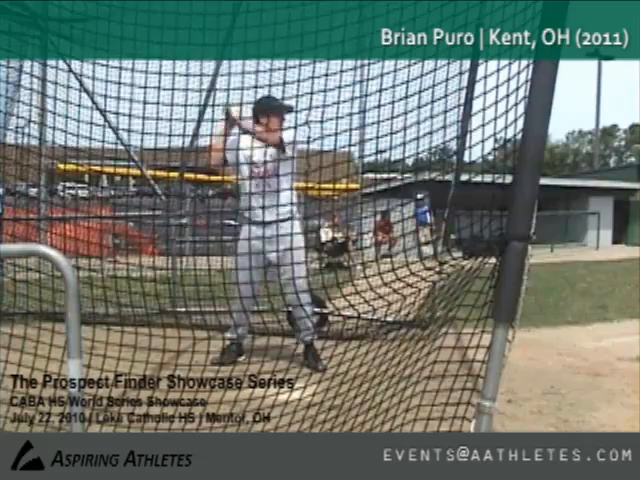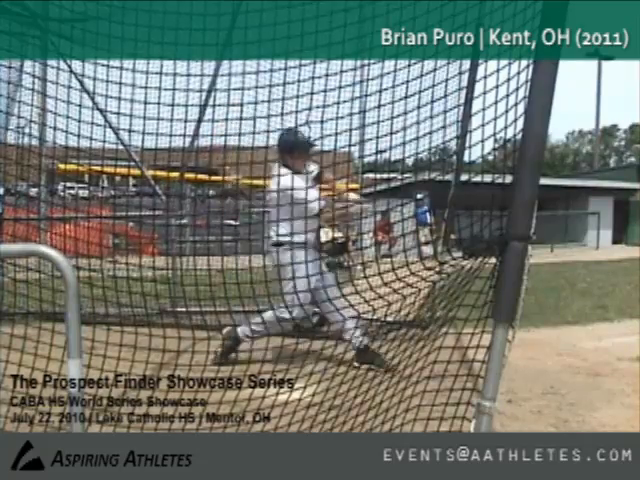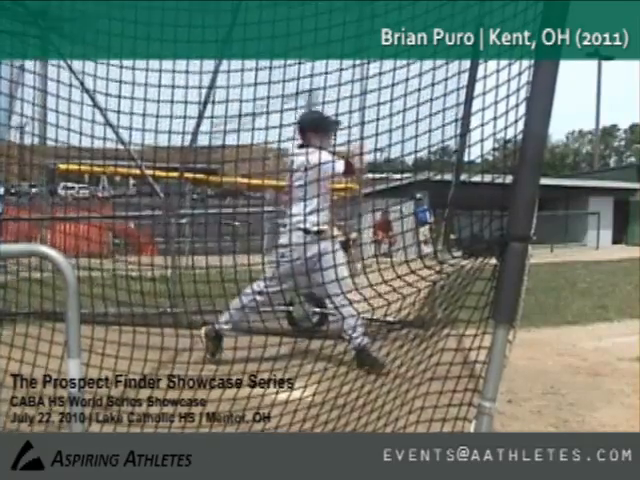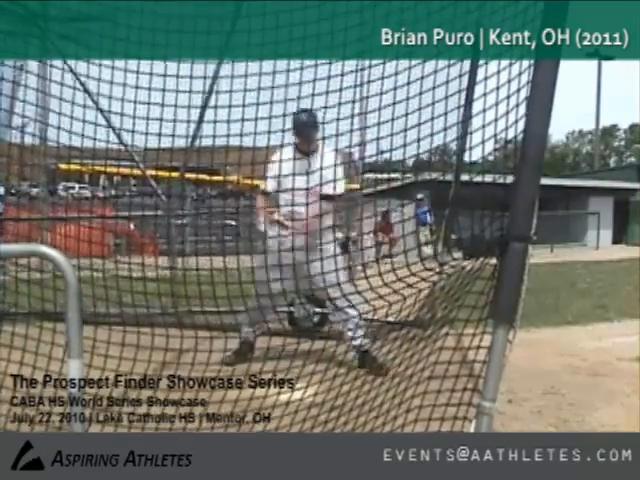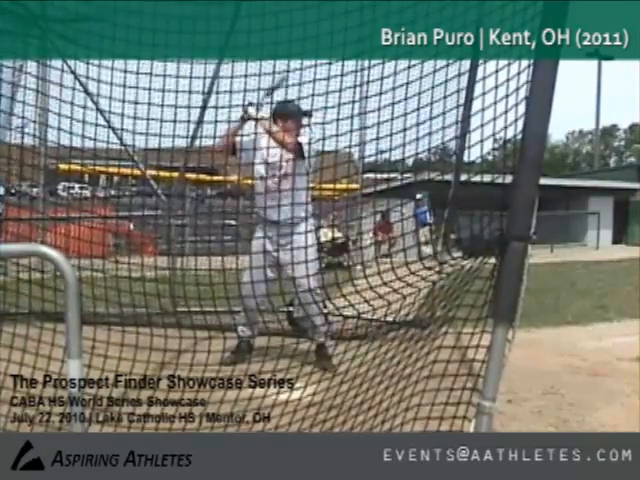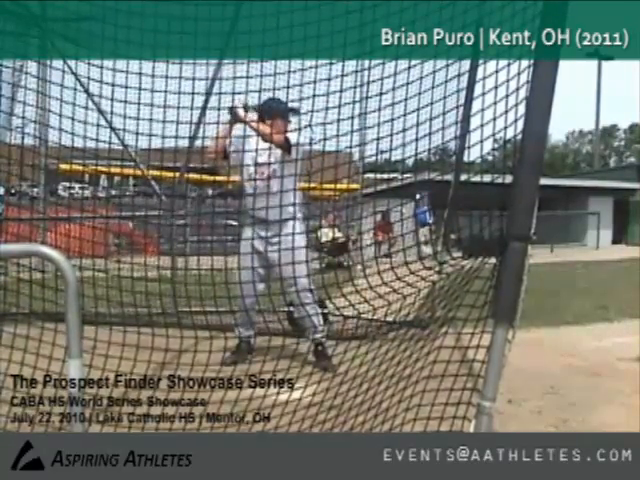
dt=0.7s
person 1, frame 1
left shoulder: (287, 140)
right shoulder: (240, 144)
left elbow: (270, 139)
right elbow: (215, 162)
left wrist: (239, 123)
right wrist: (224, 128)
left hip: (285, 227)
right hip: (252, 228)
left knee: (297, 287)
right knee: (244, 287)
left ankle: (308, 346)
right ankle: (235, 342)
person 1, frame 2
right shoulder: (287, 182)
left elbow: (319, 177)
right elbow: (320, 213)
left hip: (308, 246)
right hip: (290, 250)
left knee: (331, 295)
right knee: (295, 311)
left ankle: (360, 347)
right ankle: (237, 336)
person 1, frame 3
left shoulder: (303, 151)
right shoulder: (316, 157)
right elbow: (354, 168)
right wrist: (358, 154)
left hip: (321, 235)
right hip: (299, 238)
left knee: (340, 290)
right knee: (266, 288)
left ankle: (360, 349)
right ankle: (217, 332)
person 1, frame 4
left shoulder: (330, 158)
right shoulder: (280, 158)
left elbow: (329, 200)
right elbow: (265, 195)
left wrist: (308, 225)
right wrist: (264, 217)
left hip: (319, 236)
right hip: (282, 235)
left knee: (340, 293)
right knee: (263, 289)
left ankle: (363, 351)
right ankle: (247, 342)
person 1, frame 5
left shoulder: (305, 145)
right shoulder: (259, 143)
left elbow: (287, 143)
right elbow: (225, 146)
left wrist: (258, 119)
right wrist: (243, 121)
left hip: (298, 229)
right hip: (266, 228)
left knee: (307, 288)
right knee: (251, 287)
left ankle: (322, 345)
right ankle: (245, 342)
person 1, frame 6
left shoulder: (294, 142)
right shoulder: (245, 143)
left elbow: (275, 139)
right elbow: (214, 152)
left wrist: (246, 118)
right wrist: (232, 122)
left hip: (287, 227)
right hip: (254, 227)
left knee: (301, 286)
right knee: (247, 288)
left ankle: (319, 345)
right ankle: (245, 342)
